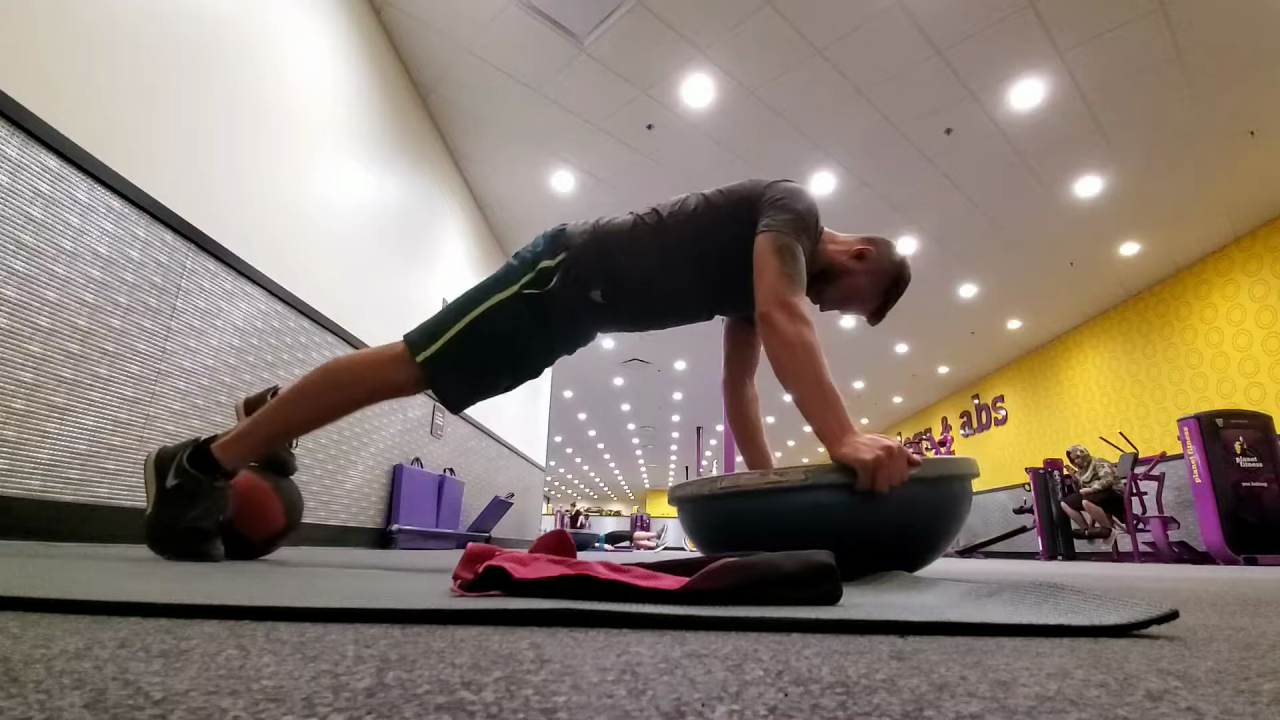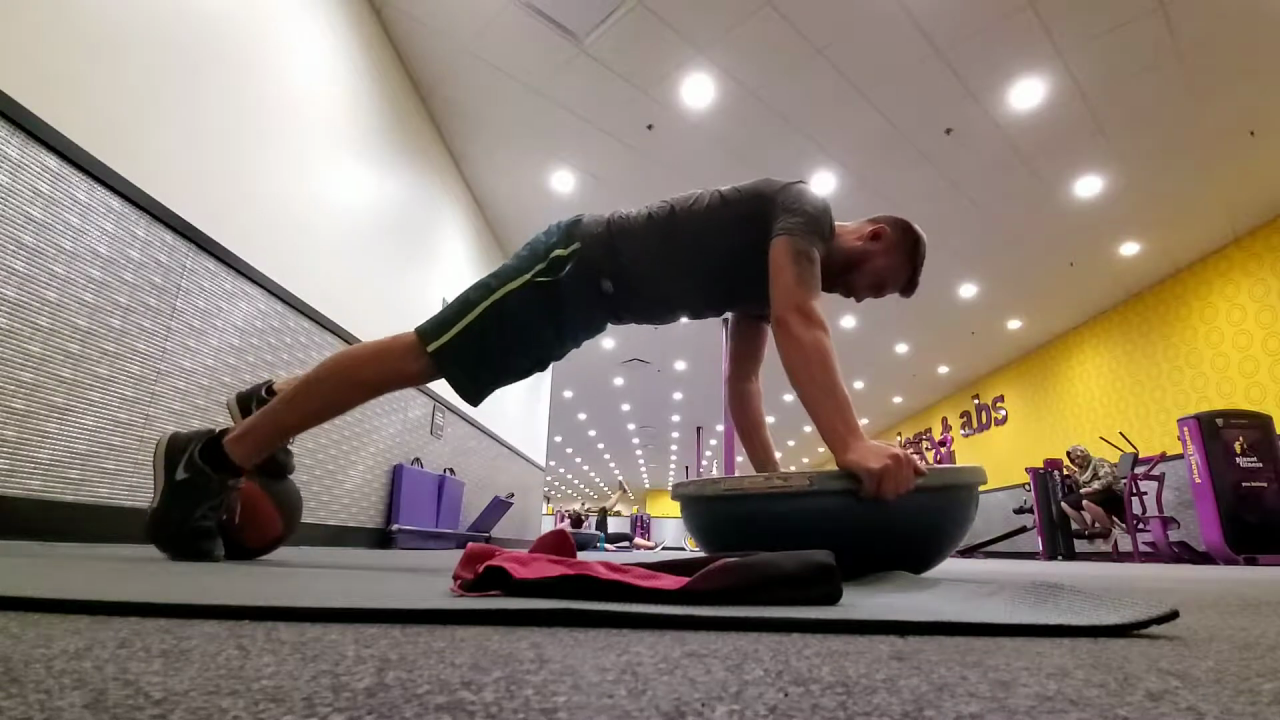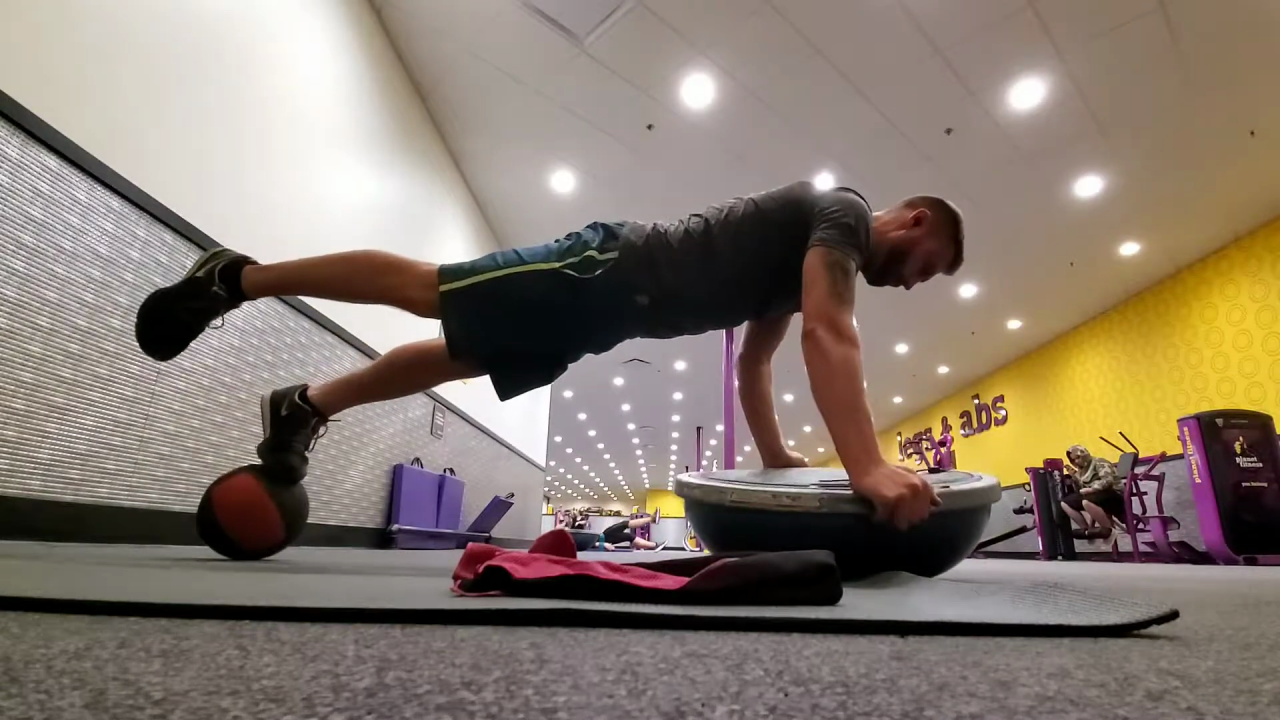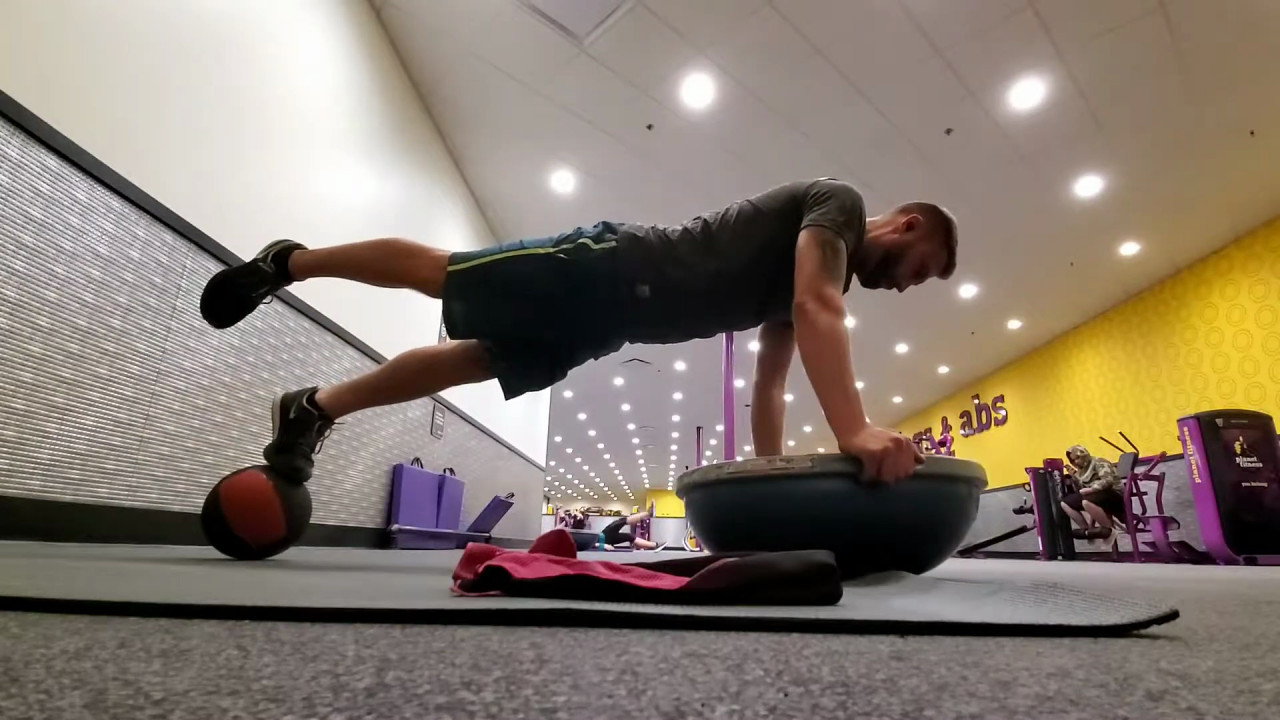
dt=1s
person 1, frame 1
left shoulder: (768, 266)
right shoulder: (791, 210)
left elbow: (738, 384)
right elbow: (782, 318)
left wrist: (768, 480)
right wrist: (843, 437)
left hip: (583, 306)
right hip: (569, 274)
left knee: (417, 368)
right knee: (408, 364)
left ankle: (273, 410)
right ankle: (202, 461)
person 1, frame 2
left shoulder: (770, 271)
right shoulder: (803, 211)
left elbow: (740, 381)
right elbow: (798, 324)
left wrist: (771, 478)
right wrist: (851, 445)
left hip: (594, 295)
right hip: (579, 265)
left knee: (424, 360)
right knee: (420, 353)
left ankle: (273, 400)
right ankle: (214, 456)
person 1, frame 3
left shoulder: (812, 262)
right shoulder: (842, 214)
left elbow: (752, 364)
right elbow: (829, 337)
left wrist: (777, 459)
right wrist: (867, 466)
left hip: (612, 301)
right hip: (607, 272)
left knee: (453, 355)
right knee: (420, 287)
left ankle: (306, 405)
right ankle: (236, 277)
person 1, frame 4
left shoulder: (828, 272)
right shoulder: (838, 206)
left elbow: (768, 381)
right elbow: (815, 309)
right wrist: (855, 430)
left hip: (612, 317)
right hip: (607, 272)
left knee: (464, 361)
right knee: (436, 272)
left ankle: (315, 407)
right ankle: (287, 263)
